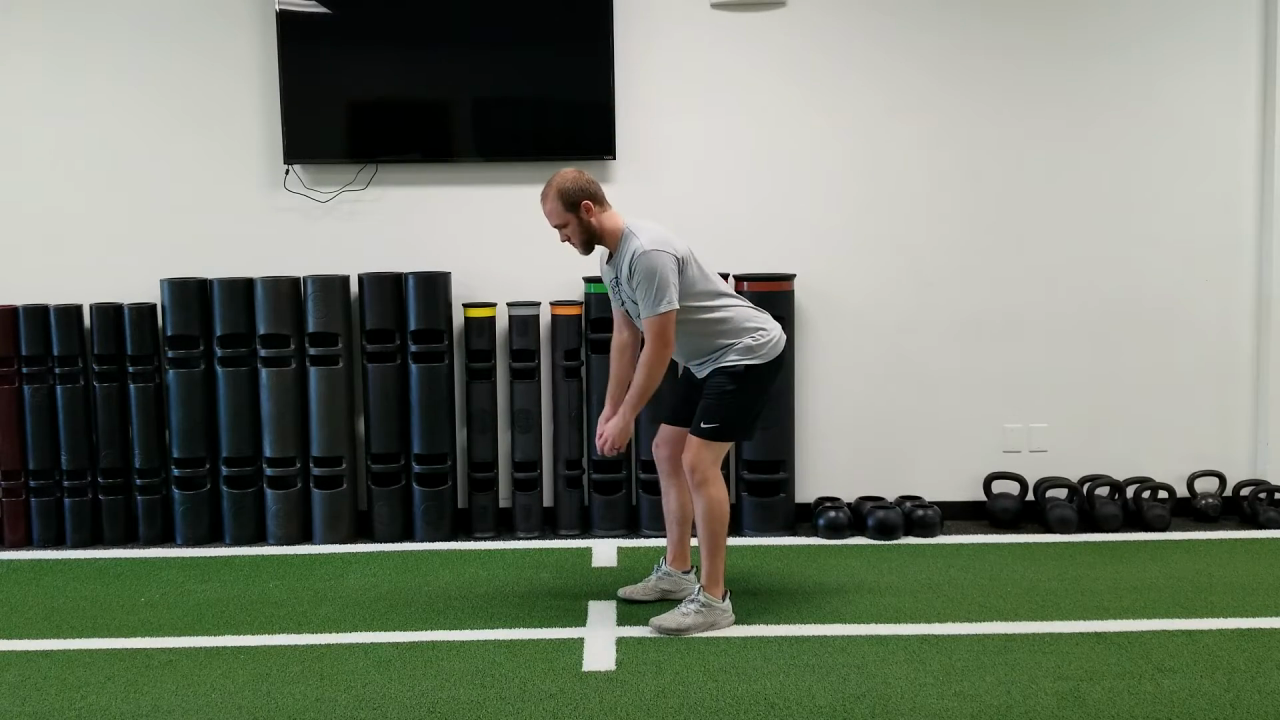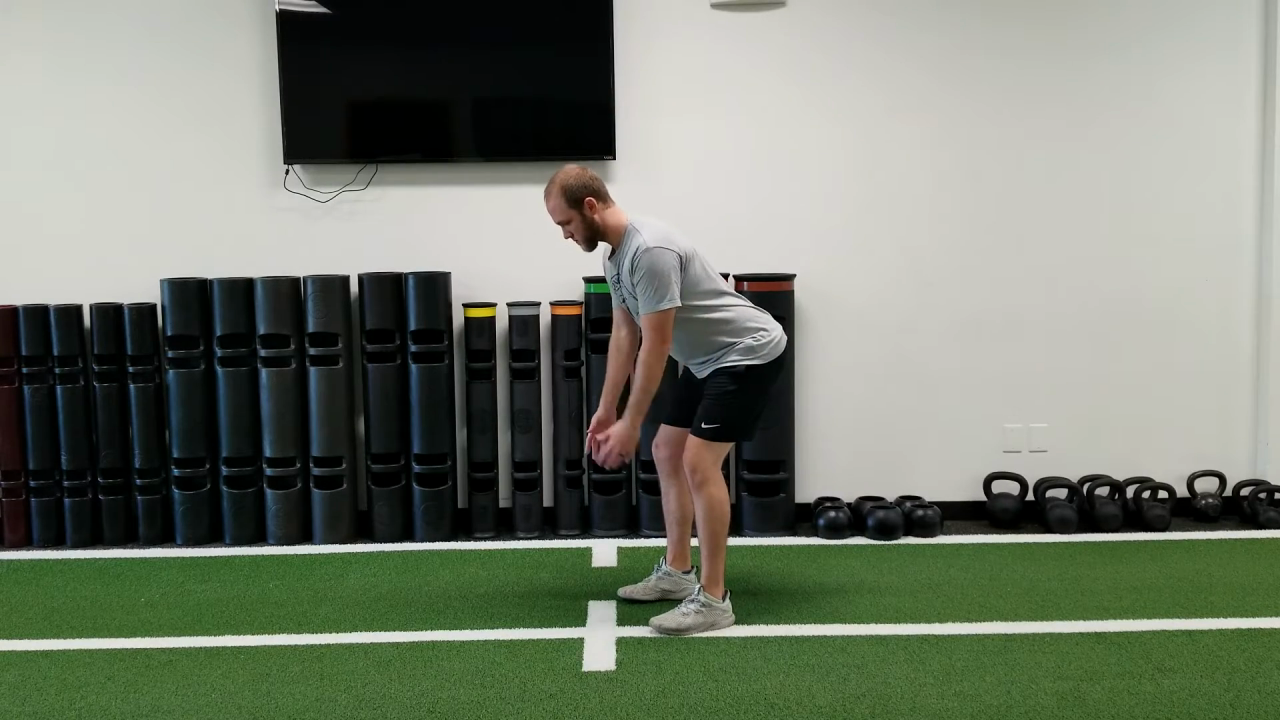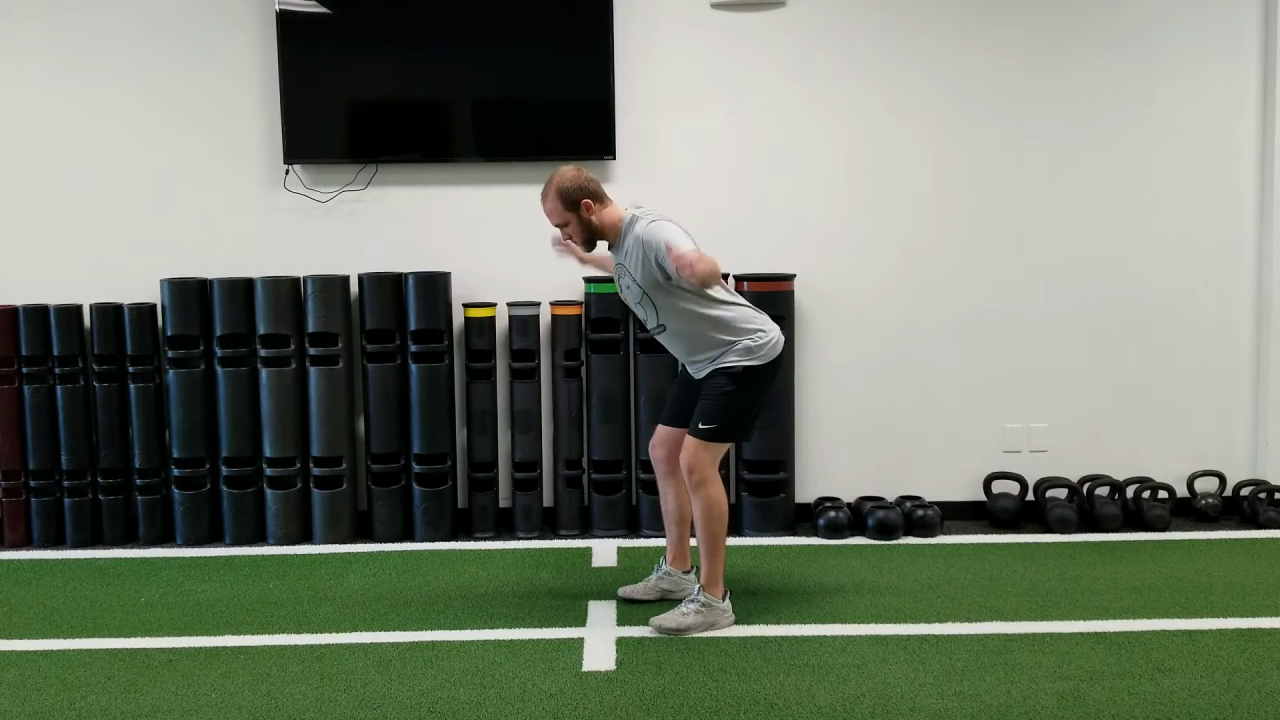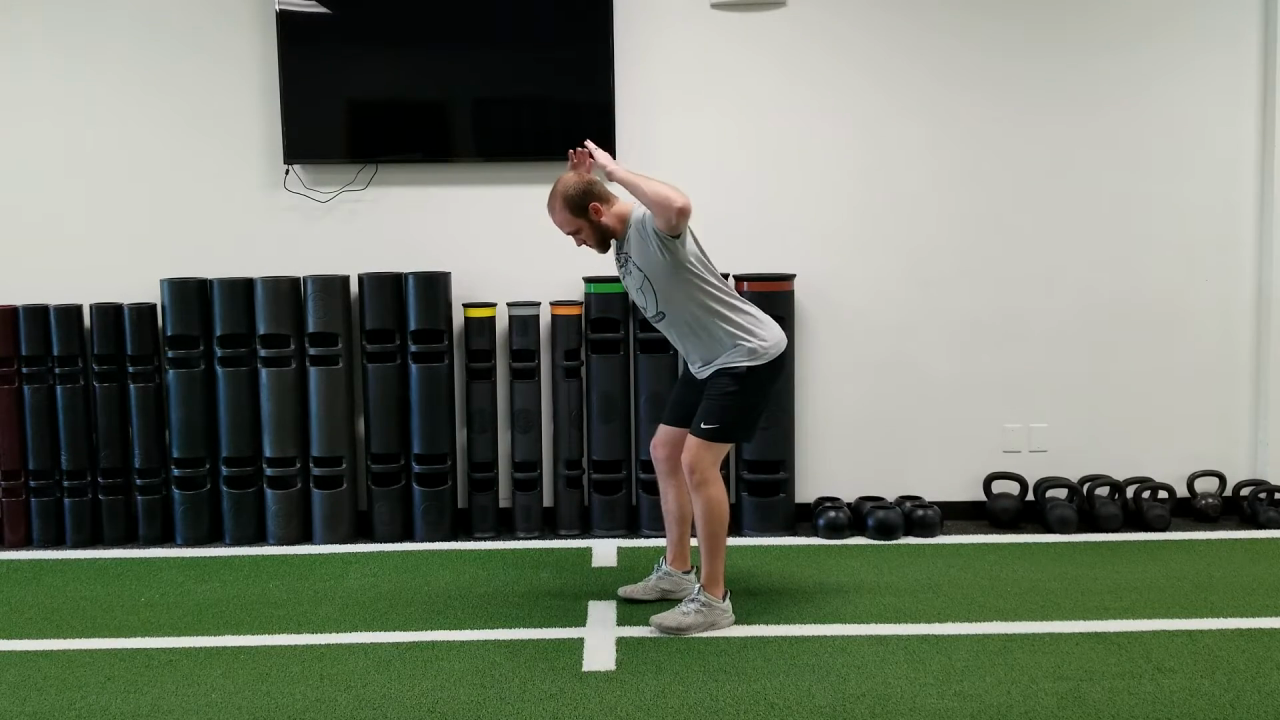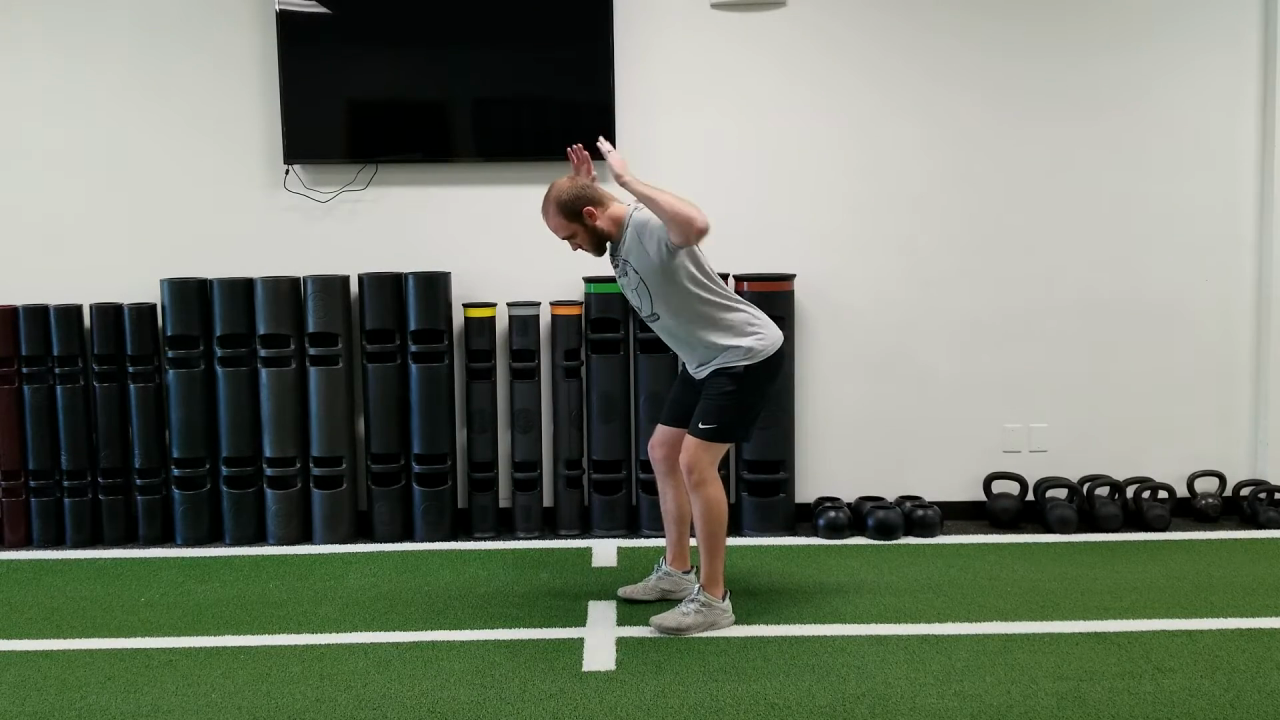
dt=0.5s
person 1, frame 1
left shoulder: (647, 253)
right shoulder: (612, 258)
left elbow: (660, 347)
right elbow: (626, 336)
left wrist: (626, 418)
right wrist: (609, 409)
left hip: (748, 352)
right hip: (710, 357)
left knee: (698, 463)
right knee: (667, 452)
left ankle: (713, 599)
right ankle: (677, 572)
person 1, frame 2
left shoulder: (650, 250)
right shoulder: (615, 255)
left elbow: (656, 346)
right elbow: (624, 334)
left wrist: (630, 423)
right wrist: (605, 409)
left hip: (749, 352)
right hip: (710, 357)
left knee: (699, 463)
right knee: (667, 452)
left ankle: (712, 598)
right ankle: (676, 571)
person 1, frame 3
left shoulder: (649, 232)
right shoulder: (621, 241)
left elbow: (706, 273)
left wrist: (691, 266)
right wrist: (585, 259)
left hip: (746, 353)
right hip: (705, 359)
left knee: (696, 464)
right knee: (663, 452)
left ankle: (712, 599)
right ankle: (676, 572)
person 1, frame 4
left shoulder: (649, 223)
right shoulder: (624, 235)
left elbow: (678, 206)
left wrist: (616, 171)
right wrist: (584, 179)
left hip: (748, 355)
right hip: (708, 358)
left knee: (697, 463)
right knee: (664, 453)
left ankle: (712, 597)
right ankle: (677, 571)
person 1, frame 5
left shoulder: (647, 225)
right shoulder: (620, 235)
left elbow: (696, 227)
left wrist: (629, 180)
right wrist: (589, 184)
left hip: (746, 353)
right hip: (707, 358)
left knee: (696, 463)
right knee: (663, 453)
left ankle: (713, 599)
right ankle: (677, 572)
